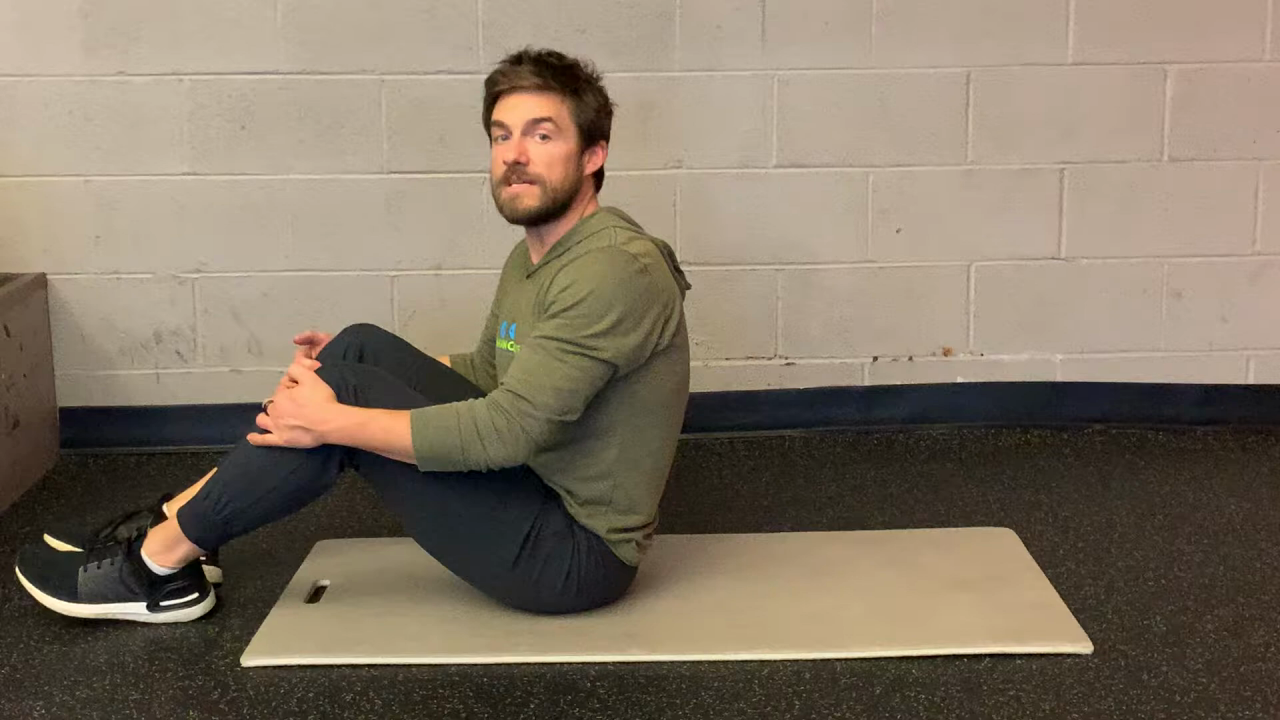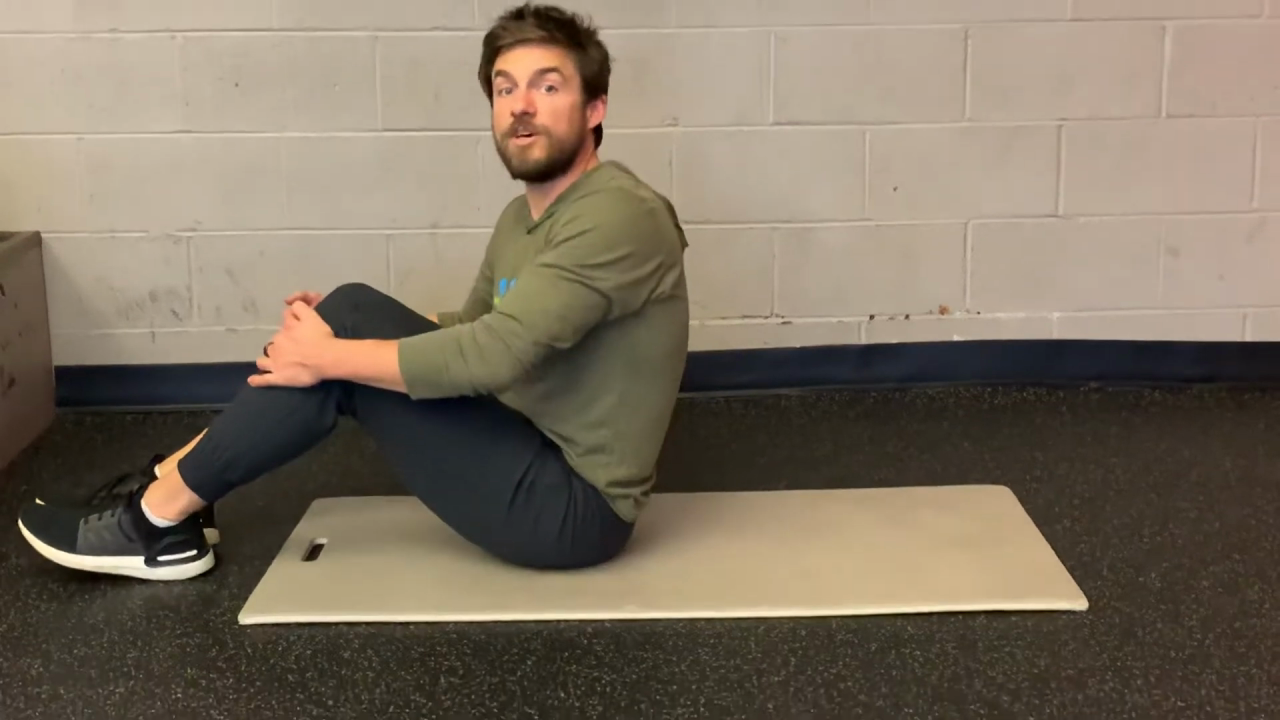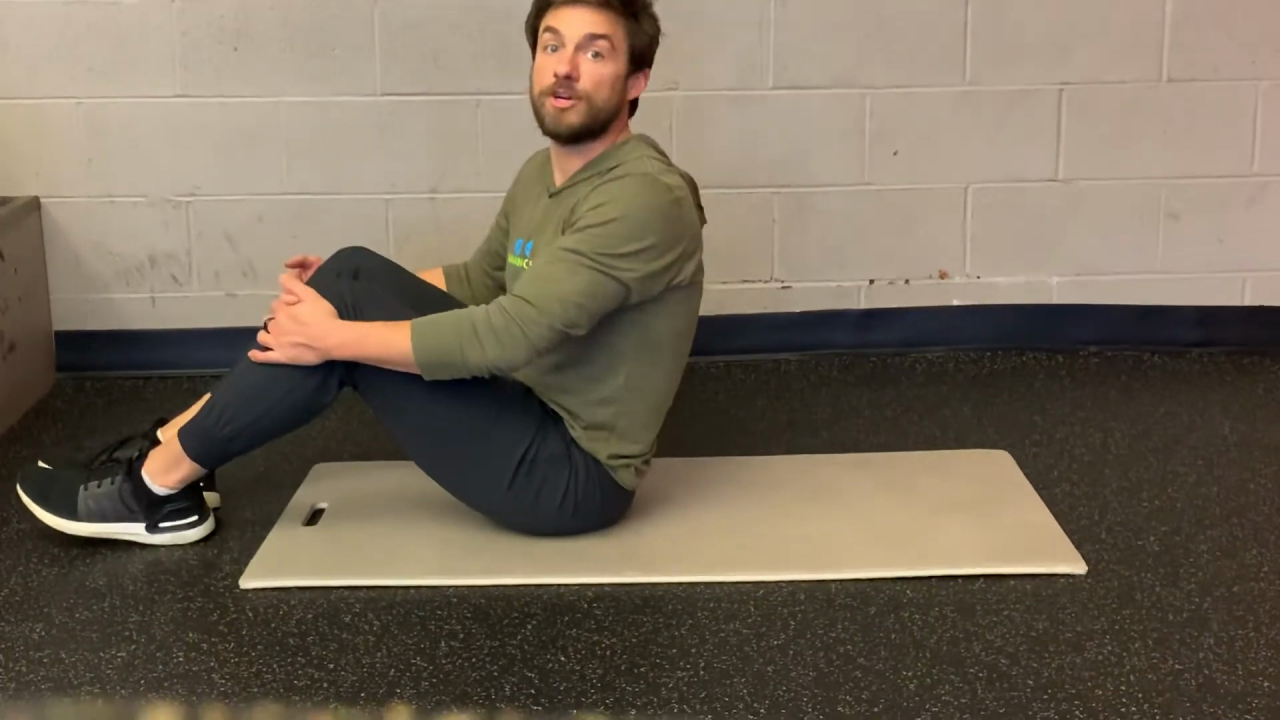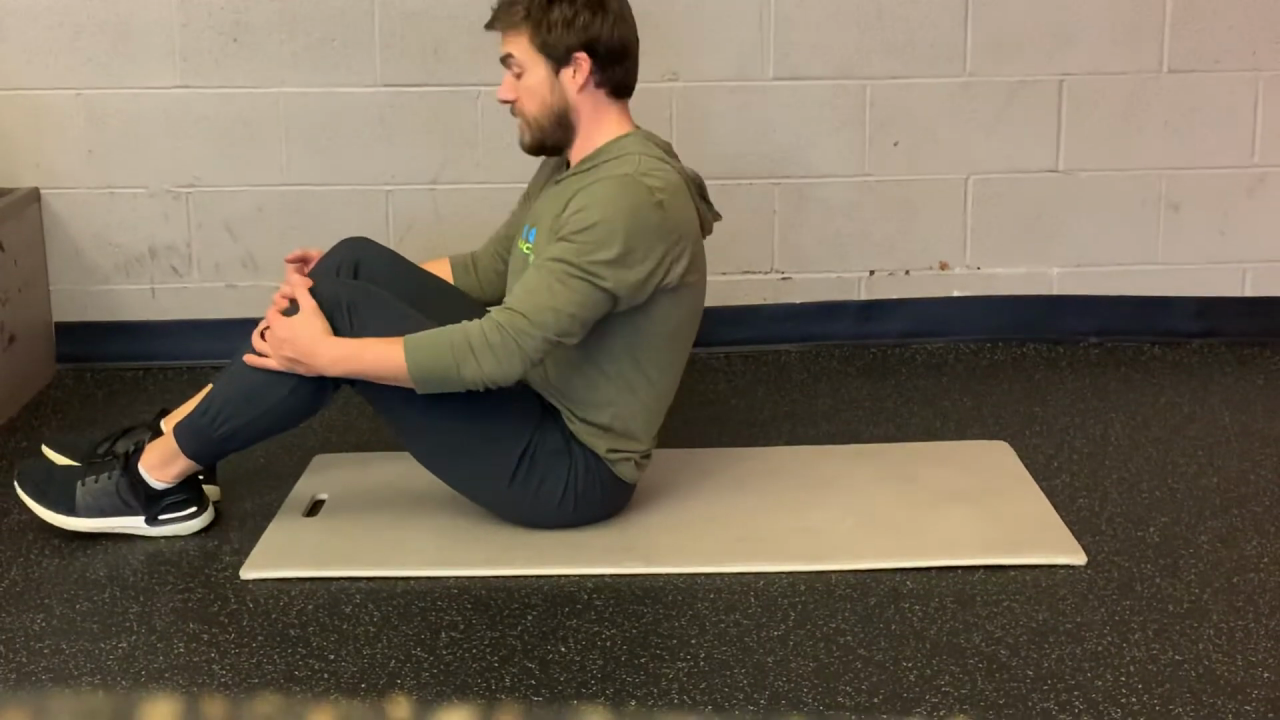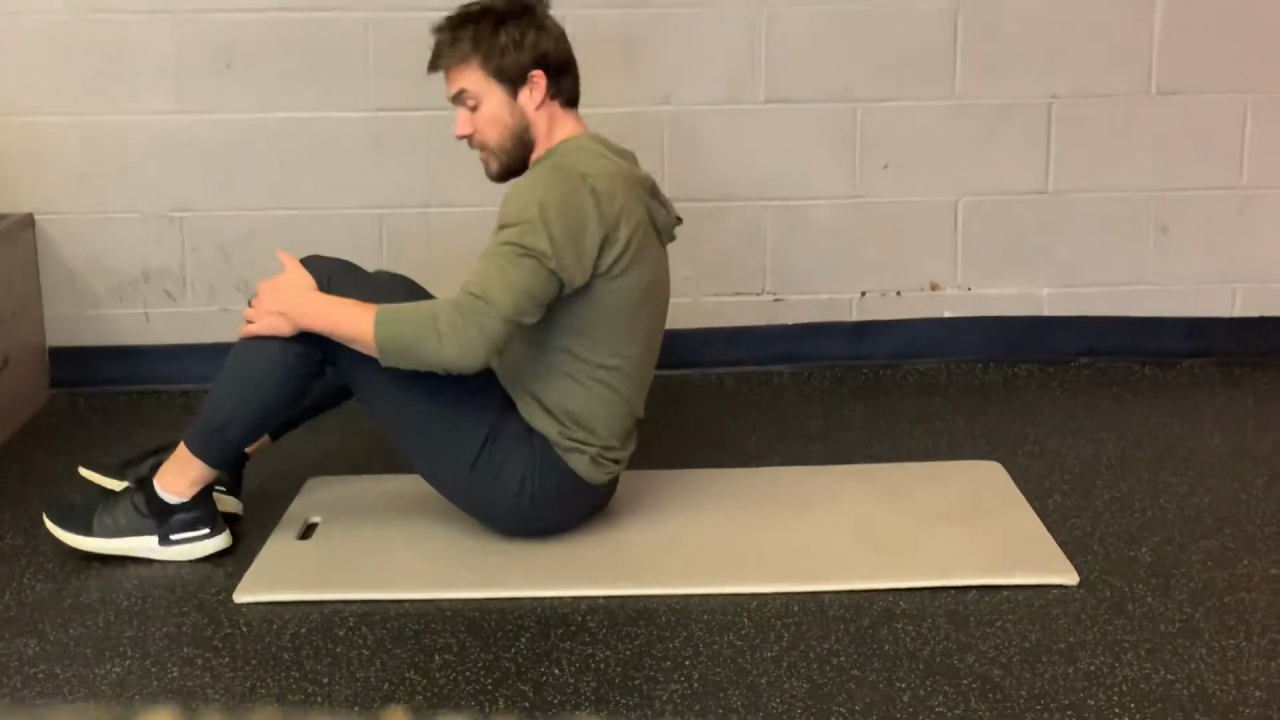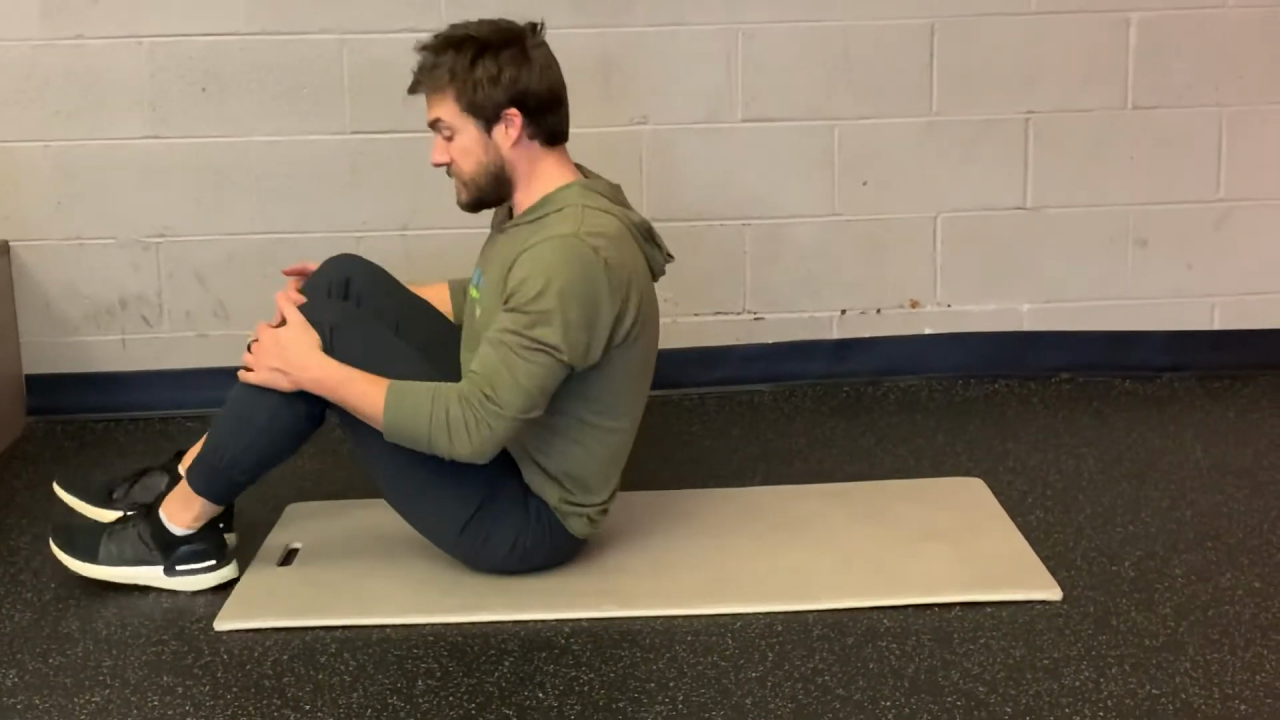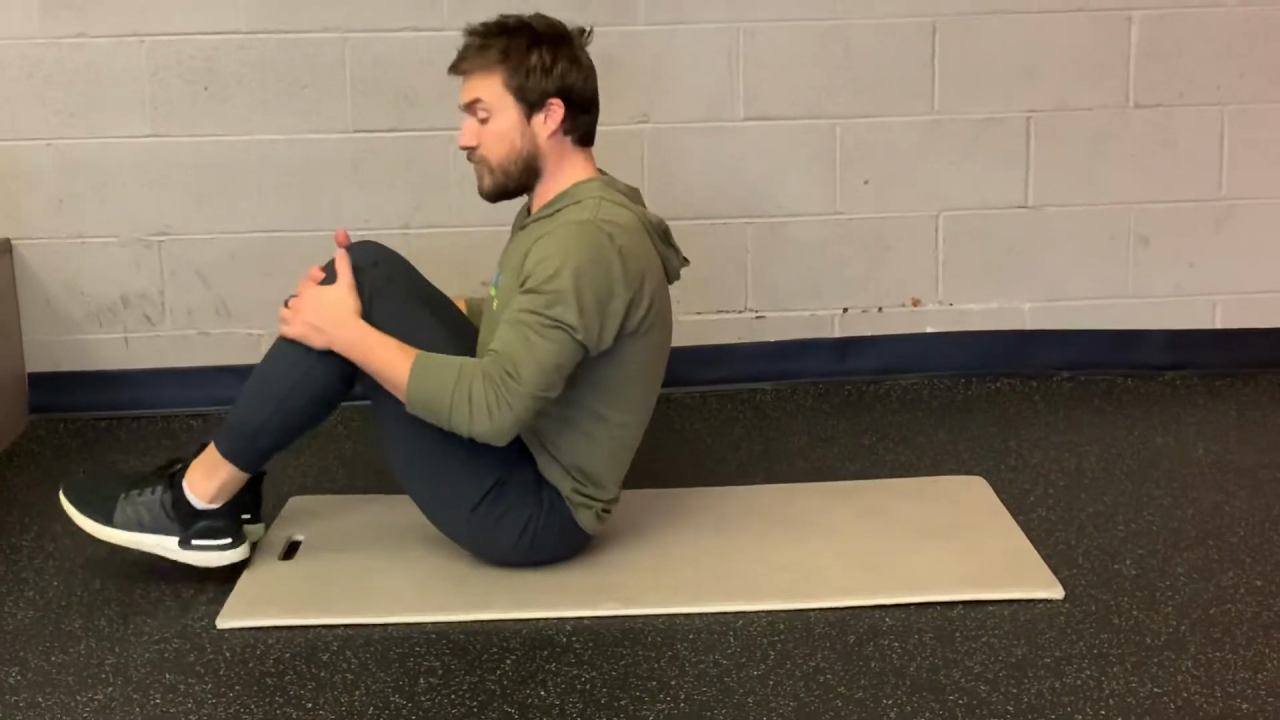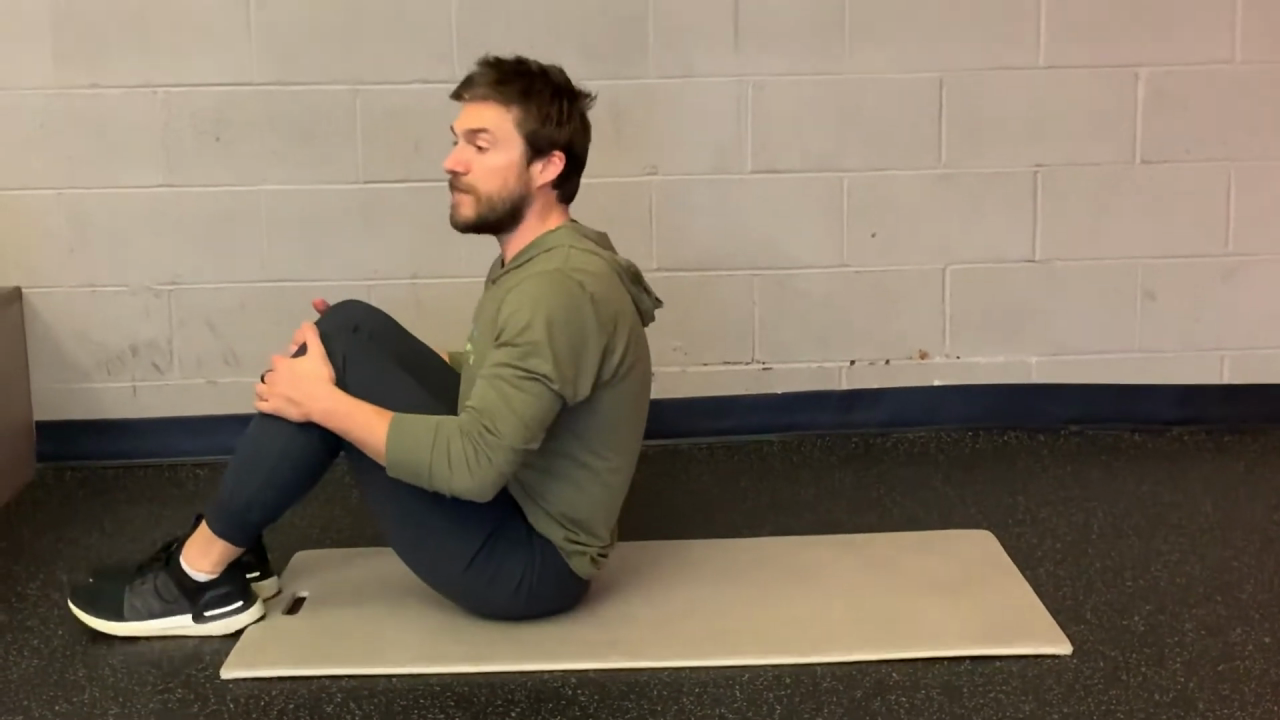
dt=0.7s
person 1, frame 1
left shoulder: (614, 270)
right shoulder: (534, 257)
left elbow: (506, 429)
right elbow: (490, 371)
left wrist: (333, 420)
right wrist: (351, 369)
left hip: (574, 552)
right hip: (540, 494)
left knee: (349, 393)
right knee: (363, 347)
left ankle: (155, 565)
right ankle: (178, 520)
person 1, frame 2
left shoulder: (619, 217)
right shoulder: (521, 218)
left elbow: (493, 352)
right elbow: (475, 328)
left wrist: (329, 357)
right wrist: (342, 331)
left hip: (571, 507)
right hip: (539, 455)
left knee: (341, 354)
right knee: (353, 308)
left ankle: (157, 520)
right ankle: (171, 482)
person 1, frame 3
left shoulder: (644, 199)
right shoulder: (542, 173)
left elbow: (509, 333)
right elbow: (481, 283)
left wrist: (335, 336)
right wrist: (345, 291)
left hip: (573, 476)
right hip: (538, 416)
left knee: (348, 310)
right knee: (353, 271)
left ankle: (157, 486)
right ankle: (173, 448)
person 1, frame 4
left shoulder: (630, 199)
right shoulder: (576, 166)
left elbow: (502, 350)
right elbow: (491, 272)
left wrist: (326, 354)
right wrist: (339, 280)
left hip: (571, 469)
right hip: (545, 406)
left knee: (341, 313)
right knee: (355, 263)
left ankle: (157, 479)
right ankle: (173, 438)
person 1, frame 5
left shoulder: (563, 186)
right shoulder: (597, 172)
left elbow: (464, 339)
left wrist: (310, 309)
left hip: (538, 476)
right hip: (569, 458)
left knee: (323, 286)
right knee: (386, 298)
left ankle: (174, 502)
right ankle: (218, 458)
person 1, frame 6
left shoulder: (575, 251)
right shoulder: (540, 204)
left elbow: (474, 429)
right elbow: (485, 305)
left wrist: (314, 371)
right wrist: (338, 306)
left hip: (525, 518)
right hip: (508, 446)
left knee: (328, 333)
right knee: (343, 279)
left ankle: (179, 531)
right ankle: (189, 477)
person 1, frame 7
left shoulder: (587, 241)
right shoulder: (561, 213)
left elbow: (491, 407)
right elbow: (498, 321)
left wrist: (346, 331)
right wrist: (367, 299)
left hip: (530, 512)
right hip: (518, 454)
left knee: (349, 319)
right knee: (367, 267)
left ankle: (200, 504)
right ankle: (227, 483)
person 1, frame 8
left shoulder: (561, 290)
right shoulder: (534, 261)
left elbow: (475, 466)
right elbow: (490, 375)
left wrist: (323, 402)
right wrist: (346, 353)
left hip: (529, 562)
right hip: (513, 501)
left knee: (338, 358)
right knee: (348, 326)
left ankle: (202, 576)
right ankle: (229, 546)
